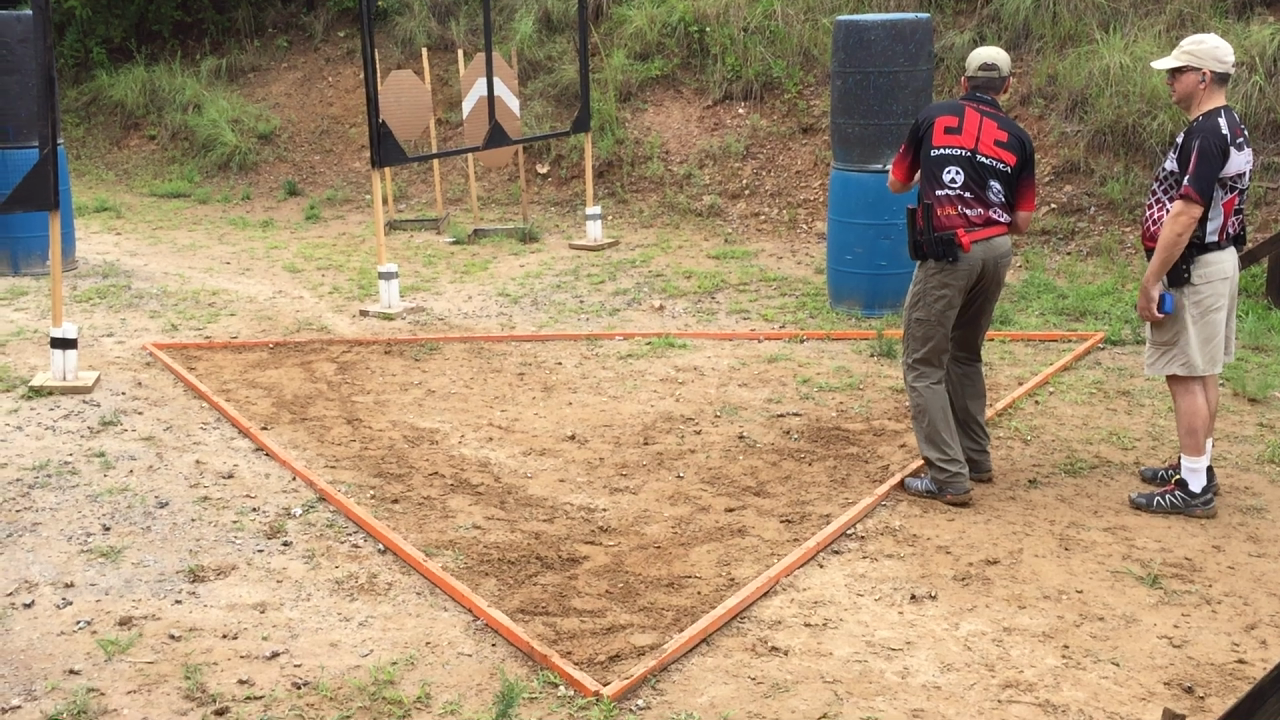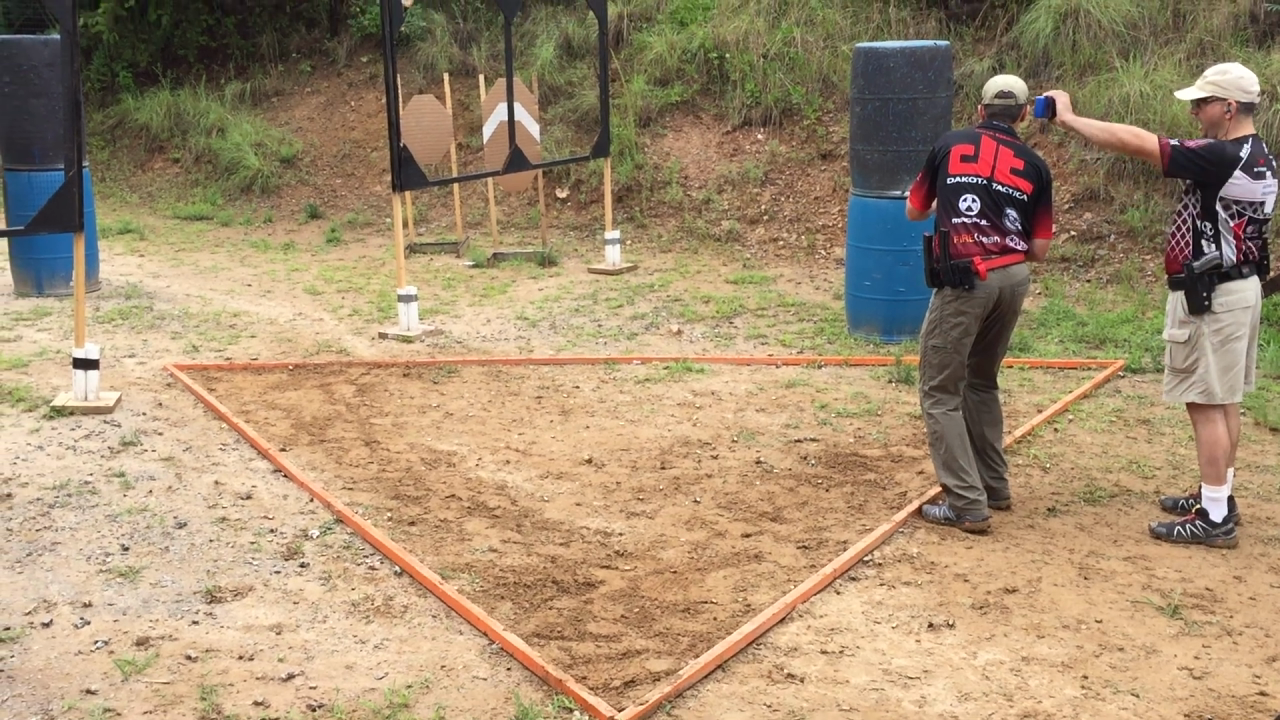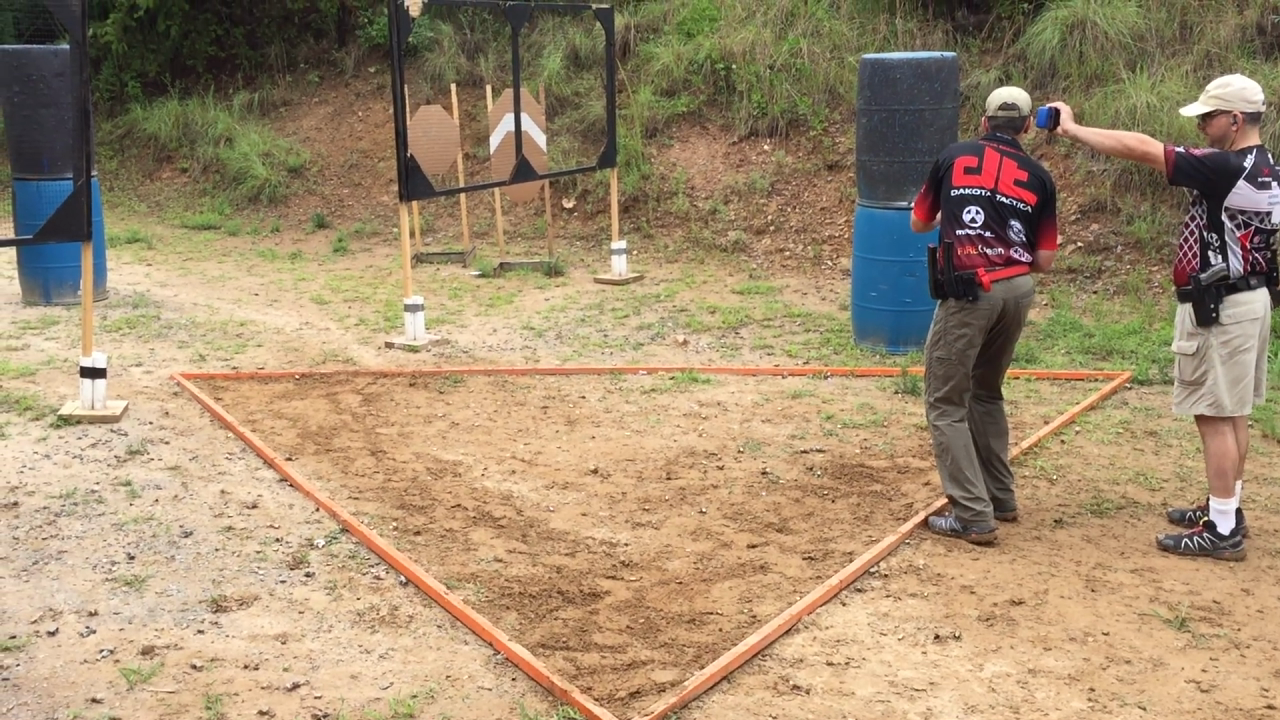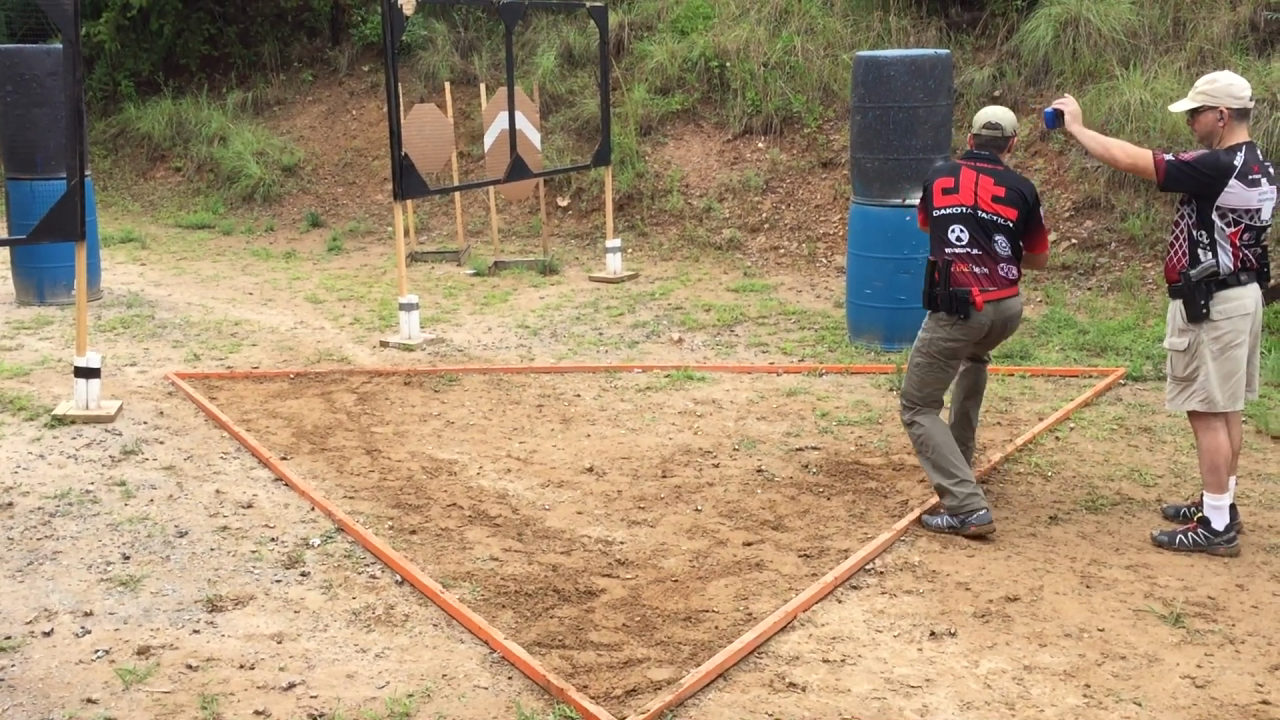
dt=0.7s
person 1, frame 1
left shoulder: (1206, 134)
right shoulder: (1225, 127)
left elbow: (1184, 215)
left wrist: (1151, 279)
right wrist: (1158, 269)
left hip: (1190, 268)
right hip: (1214, 260)
left knee: (1186, 375)
right knee: (1202, 372)
left ankle: (1192, 488)
right ankle: (1195, 467)
person 1, frame 2
left shoulder: (1224, 158)
right shoulder: (1257, 157)
left elbow: (1138, 142)
left wrist: (1070, 119)
left hip: (1211, 296)
right hip: (1236, 288)
left knee: (1207, 403)
right knee: (1224, 400)
left ankle: (1214, 517)
right ankle: (1217, 497)
person 1, frame 3
left shoulder: (1229, 169)
left elbow: (1143, 148)
left wrist: (1074, 130)
left hip: (1220, 308)
left knee: (1216, 417)
right knee: (1233, 413)
left ankle: (1222, 531)
right ankle: (1225, 509)
person 1, frame 4
left shoulder: (1218, 168)
right shoulder: (1258, 167)
left elbow: (1131, 159)
left wrist: (1076, 127)
left hip: (1211, 304)
right hip: (1240, 294)
left knee: (1208, 412)
right knee: (1226, 408)
left ankle: (1215, 526)
right ankle: (1219, 505)
person 2, frame 1
left shoulder: (933, 117)
right shoulder: (1018, 138)
left elbow: (897, 183)
right elbow: (1022, 221)
left hip: (949, 253)
right hip: (997, 252)
left knee: (924, 363)
right knee: (965, 355)
left ankle: (948, 477)
right ankle: (976, 458)
person 2, frame 2
left shoulder: (949, 145)
right shoulder: (1035, 166)
left elbow: (914, 211)
right elbow: (1039, 249)
left hip: (966, 281)
right hip: (1013, 280)
left knee: (941, 390)
right knee: (981, 381)
left ankle: (966, 504)
right ankle: (994, 485)
person 2, frame 3
left shoulder: (953, 157)
right shoulder: (1039, 177)
left elbow: (919, 223)
right elbow: (1044, 260)
left hip: (969, 293)
right hip: (1018, 291)
left knee: (946, 402)
right knee: (986, 393)
left ankle: (973, 515)
right ankle: (1000, 497)
person 2, frame 4
left shoulder: (938, 177)
right shoulder: (1022, 188)
right elbow: (1039, 260)
left hip: (956, 308)
right hip: (1006, 307)
left knee: (918, 407)
right knee: (974, 357)
left ankle: (967, 508)
right ankle: (960, 453)
